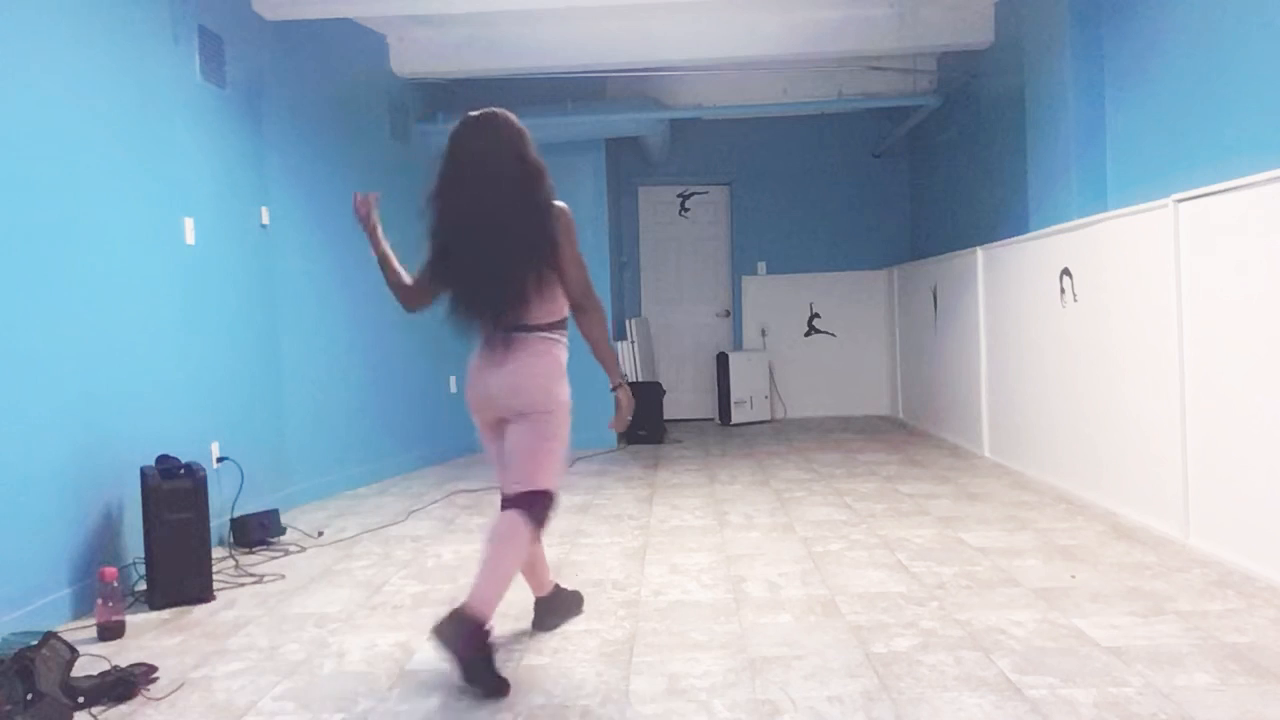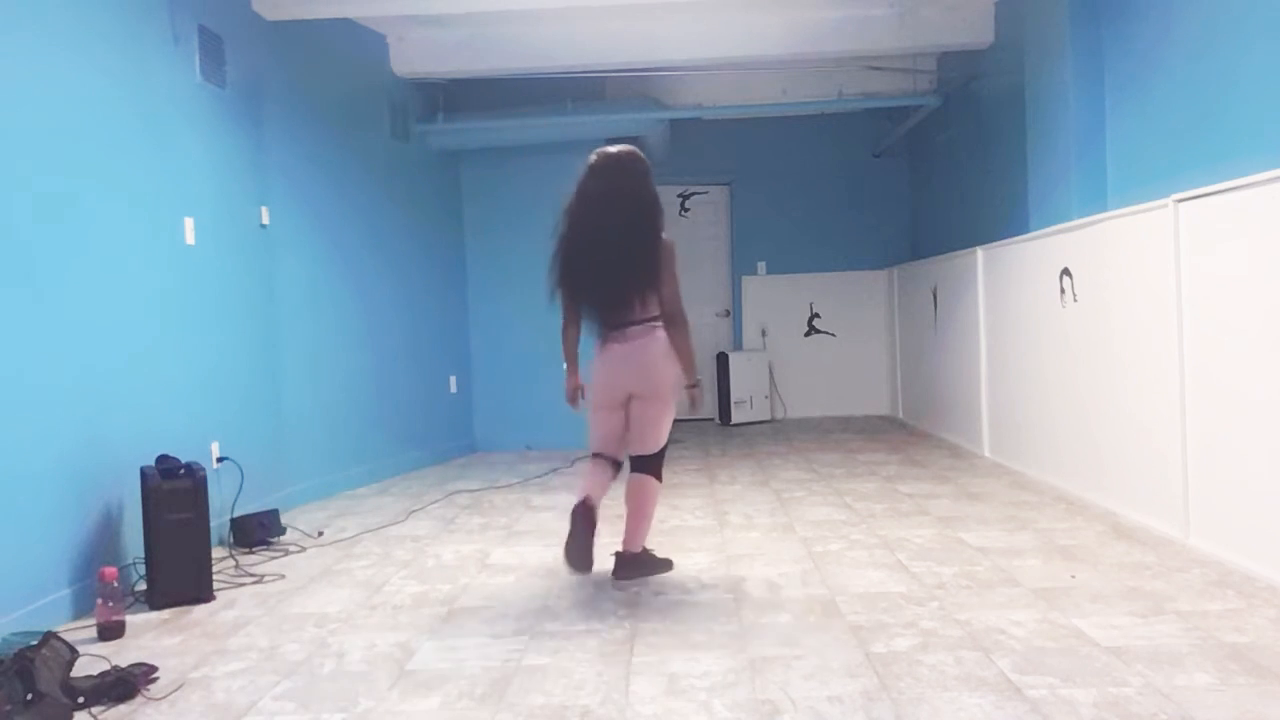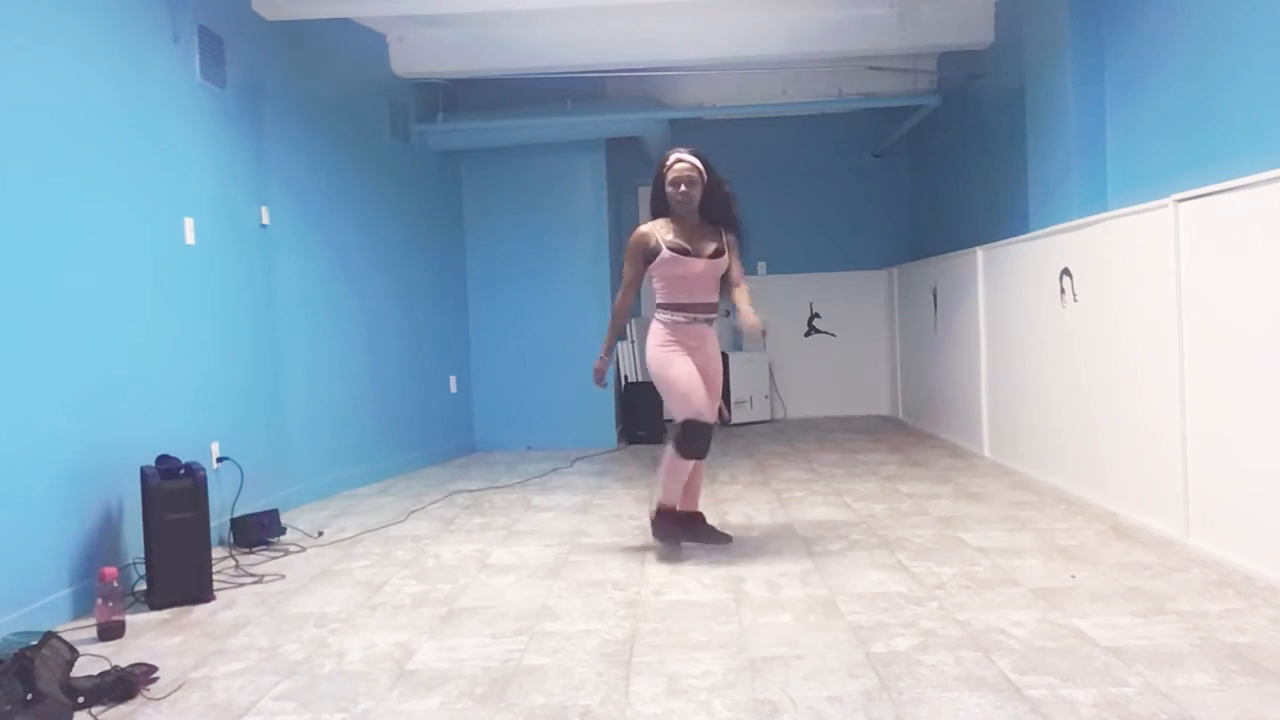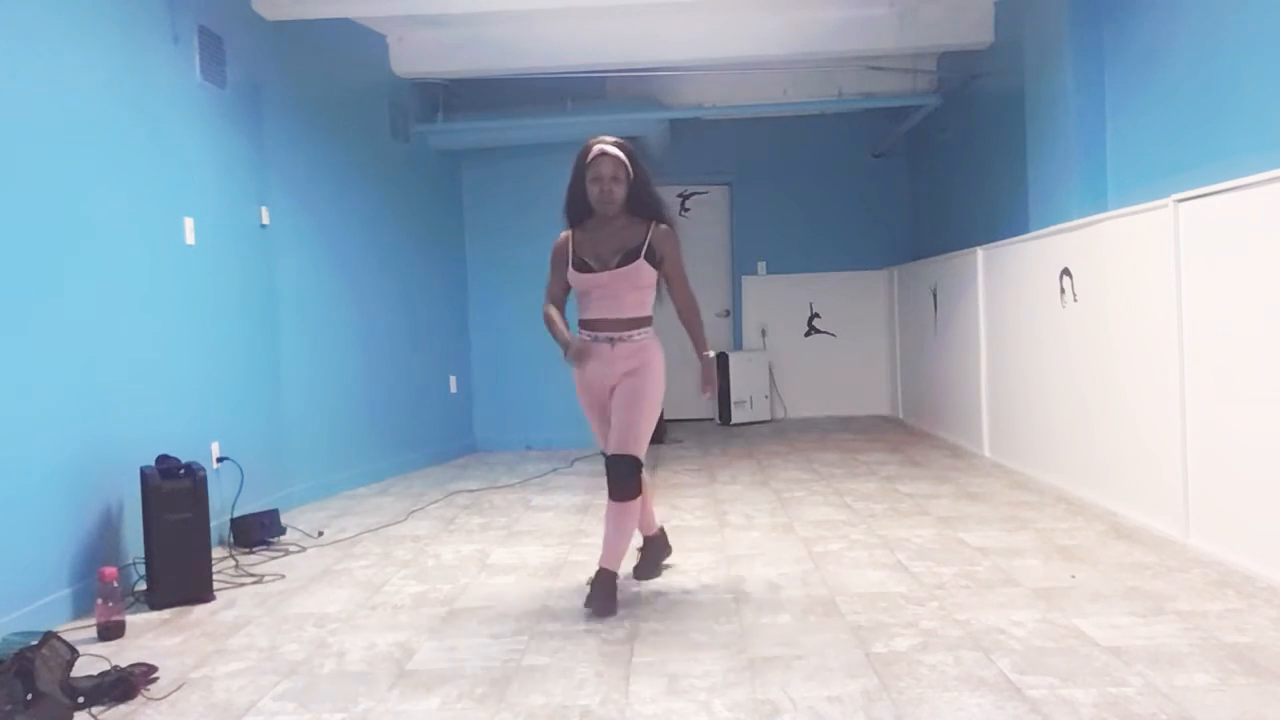
dt=1s
person 1, frame 1
left shoulder: (458, 229)
right shoulder: (550, 217)
left elbow: (413, 297)
right elbow: (584, 307)
left wrist: (373, 232)
right wrist: (619, 379)
left hip: (484, 374)
right hip: (537, 372)
left knee: (518, 495)
right knee: (535, 501)
left ankle: (548, 595)
right ankle: (469, 621)
person 1, frame 2
left shoulder: (576, 242)
right shoulder: (655, 243)
left elbow: (570, 316)
right elbow: (672, 316)
left wrist: (572, 372)
right wrist: (692, 377)
left hip: (606, 361)
right hip: (651, 356)
left knee: (603, 454)
right knee: (647, 456)
left ankle: (585, 510)
right ankle: (632, 553)
person 1, frame 3
left shoulder: (722, 236)
right shoulder: (647, 235)
left elbow: (737, 282)
right elbow: (626, 297)
left wrist: (748, 313)
right wrist: (606, 351)
left hip: (707, 342)
right hip: (667, 339)
left knee: (702, 429)
right knee: (695, 424)
left ankle: (687, 515)
right ankle: (666, 508)
person 1, frame 4
left shoulder: (657, 235)
right shoulder: (568, 242)
left elbow: (683, 299)
right elbow: (551, 304)
left wrist: (706, 356)
right wrist: (566, 341)
left hip: (640, 358)
right hip: (592, 362)
left knee: (625, 464)
right knee: (618, 464)
left ankle: (607, 574)
right ankle: (654, 540)
